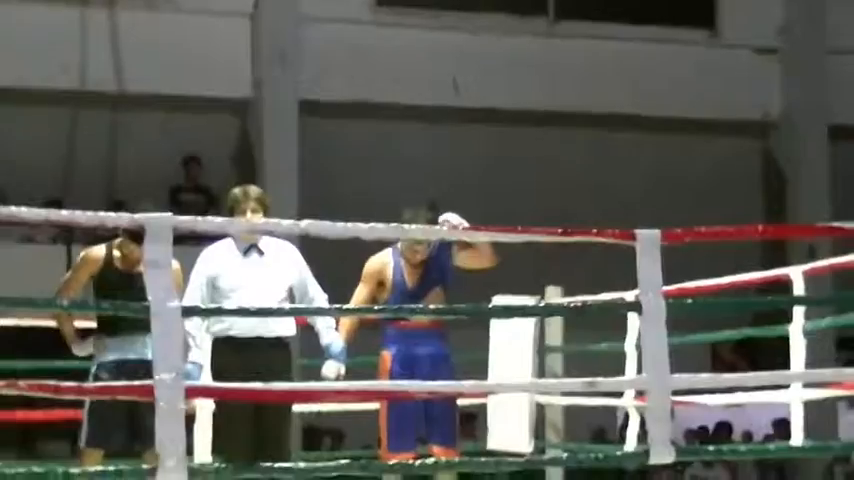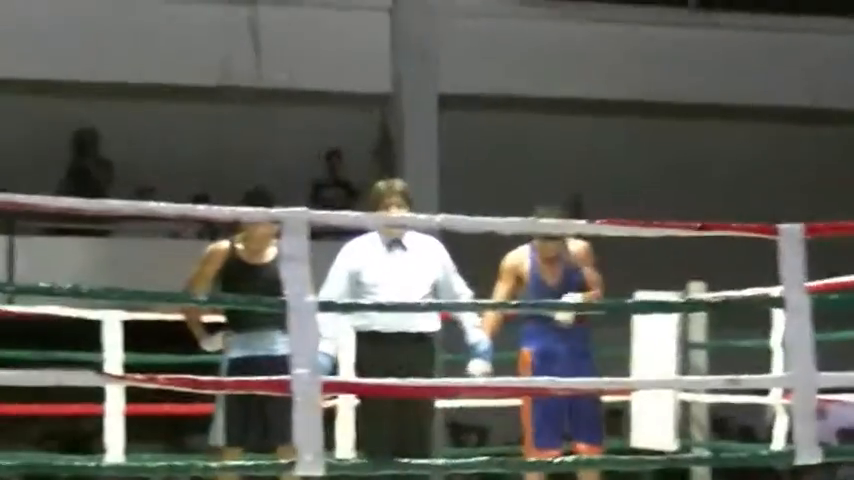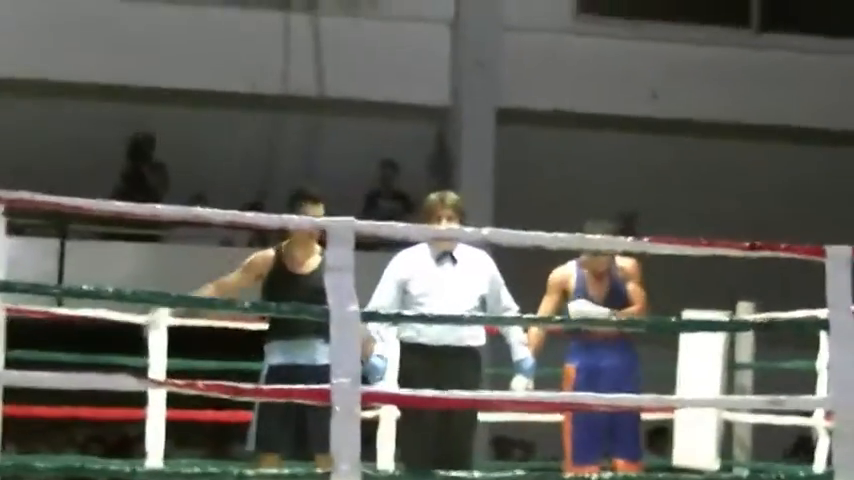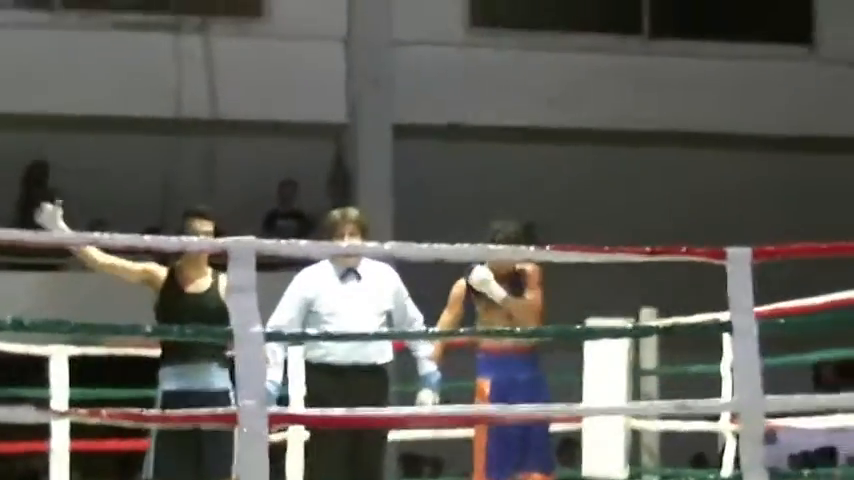
dt=0.4s
person 1, frame 1
left shoulder: (286, 253)
right shoulder: (213, 256)
left elbow: (314, 300)
left wrist: (332, 342)
right wrist: (196, 359)
left hip: (275, 353)
right hip: (230, 354)
left knee: (275, 440)
right knee: (233, 441)
person 1, frame 2
left shoulder: (431, 248)
right shoulder: (356, 250)
left elbow: (458, 296)
right elbow: (331, 302)
left wrist: (478, 341)
left hip: (418, 350)
right hip: (373, 350)
left knee: (417, 435)
right knee: (376, 437)
person 1, frame 3
left shoulder: (480, 262)
right shoulder: (406, 260)
left elbow: (506, 311)
right elbow: (380, 311)
left wrist: (523, 358)
left hip: (464, 363)
right hip: (418, 361)
left knee: (458, 449)
right knee: (417, 449)
person 1, frame 4
left shoulder: (385, 277)
right shoulder: (310, 278)
left elbow: (412, 325)
right elbow: (280, 329)
left wrist: (429, 374)
right wrist: (272, 380)
left hip: (372, 381)
right hip: (325, 381)
person 2, frame 1
left shoulder: (170, 268)
right shoulder: (96, 257)
right elbow: (61, 299)
right wrist: (74, 342)
left hip: (152, 358)
right hip: (109, 356)
left knee: (156, 445)
right knee: (93, 444)
person 2, frame 2
right shoulder: (222, 253)
right elbow: (190, 296)
left wrist: (317, 351)
right wrist: (203, 337)
left hip: (281, 353)
right hip: (239, 352)
left knee: (287, 441)
right knee: (232, 441)
person 2, frame 3
right shoulder: (266, 260)
right elbow: (219, 289)
left wrist: (371, 357)
left hip: (320, 362)
right hip: (279, 361)
left knee: (325, 450)
right knee: (269, 450)
person 2, frame 4
left shoulder: (224, 285)
right shoulder: (158, 276)
right elbow: (104, 262)
right wrist: (61, 230)
left hip: (216, 387)
right hip: (173, 386)
person 3, frame 1
left shoulder: (442, 253)
right shoulder: (381, 263)
left elbow: (489, 260)
right elbow: (355, 309)
left wrist: (464, 229)
left hip: (434, 346)
right hip: (398, 348)
left knee: (443, 434)
right knee: (397, 434)
person 3, frame 2
left shoulder: (579, 251)
right shoulder: (517, 260)
left elbow: (599, 292)
right elbow: (497, 308)
left wrist: (578, 300)
left hip: (575, 343)
right hip: (538, 344)
left knee: (587, 431)
right knee: (539, 432)
person 3, frame 3
left shoulder: (627, 268)
right shoulder: (564, 275)
left elbow: (640, 309)
left wrist: (602, 313)
left hip: (620, 359)
right hip: (582, 360)
left knee: (627, 441)
right knee: (580, 443)
person 3, frame 4
left shoulder: (529, 274)
right shoulder: (467, 285)
left elbow: (532, 319)
right elbow: (443, 332)
left wrist: (497, 293)
left hip: (527, 369)
right hip: (492, 370)
left knee: (536, 448)
right knee: (493, 456)
